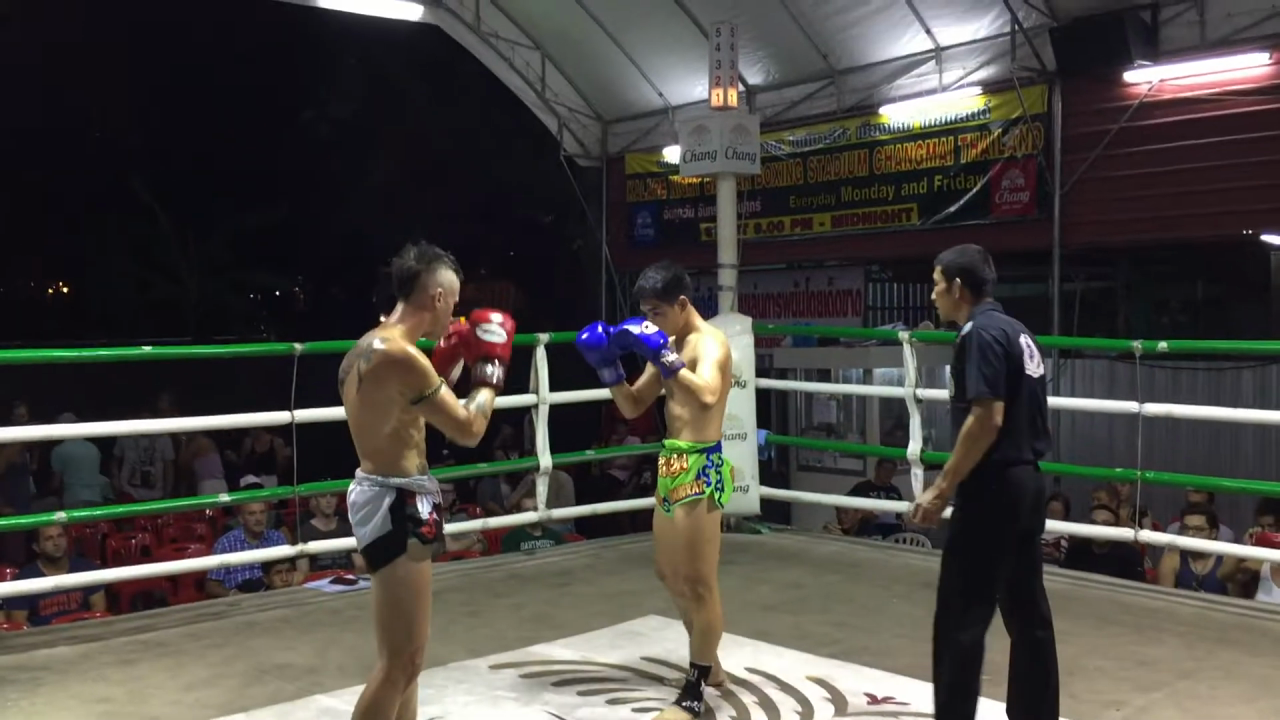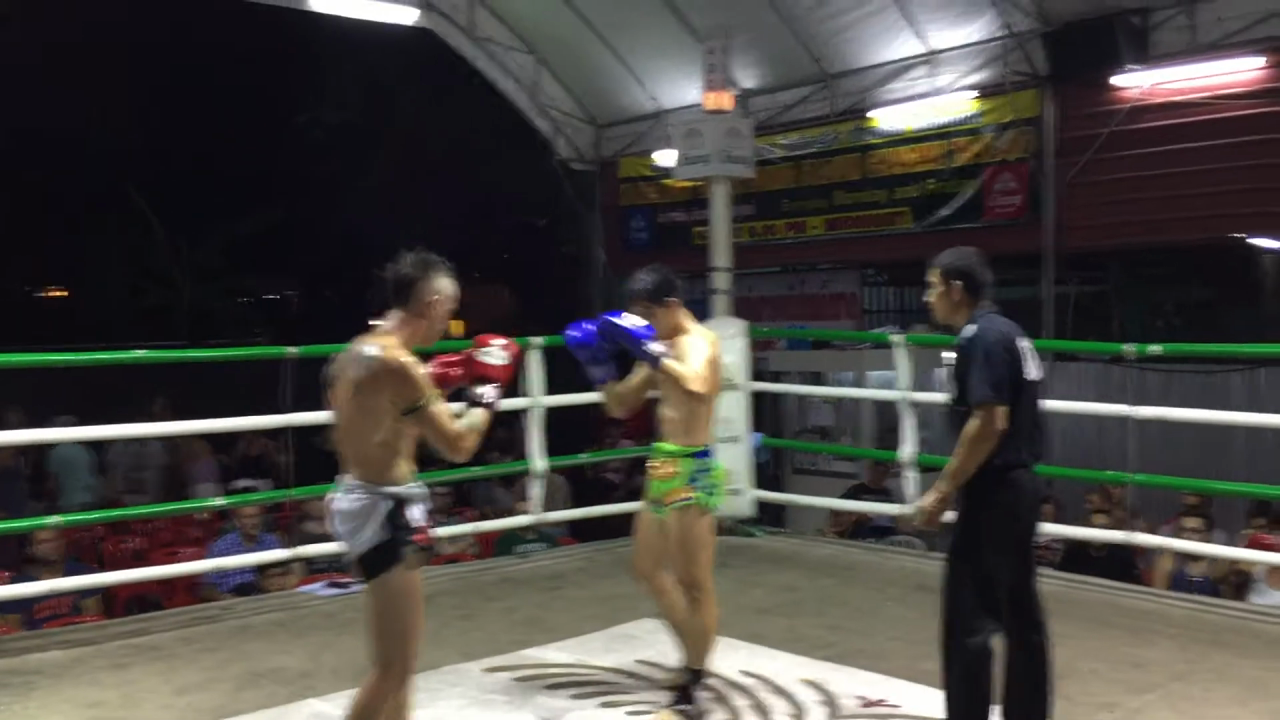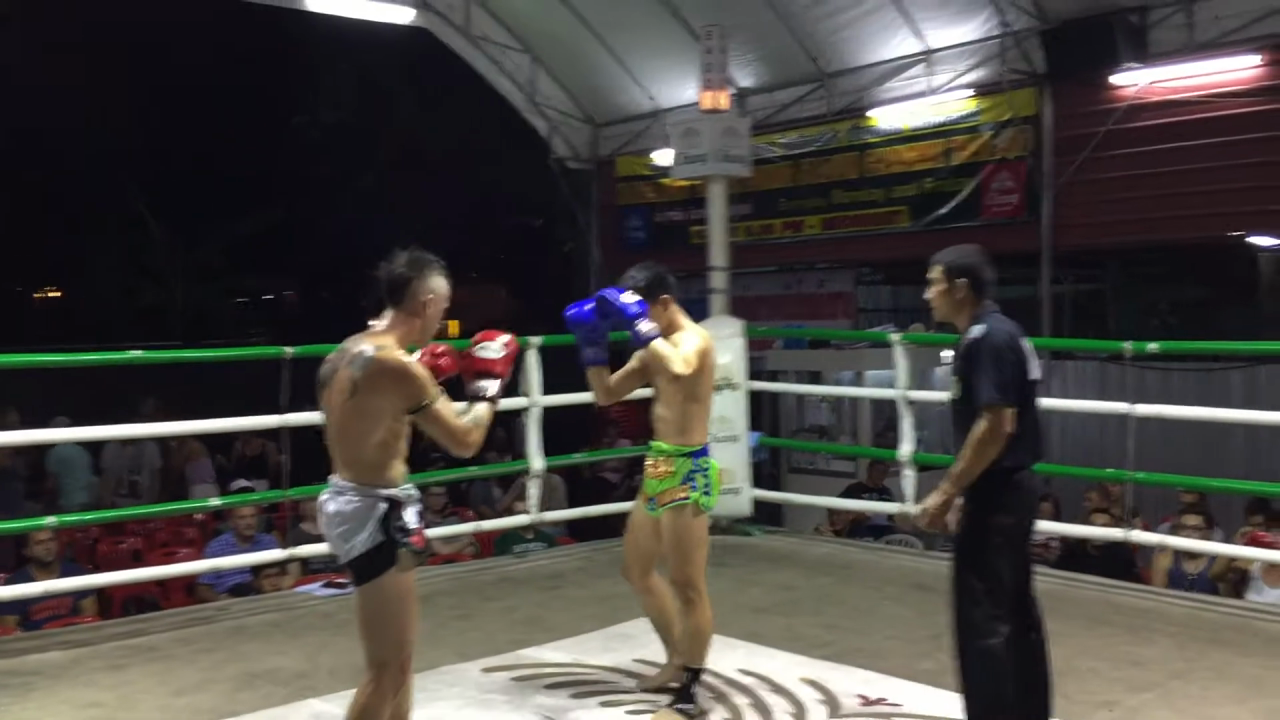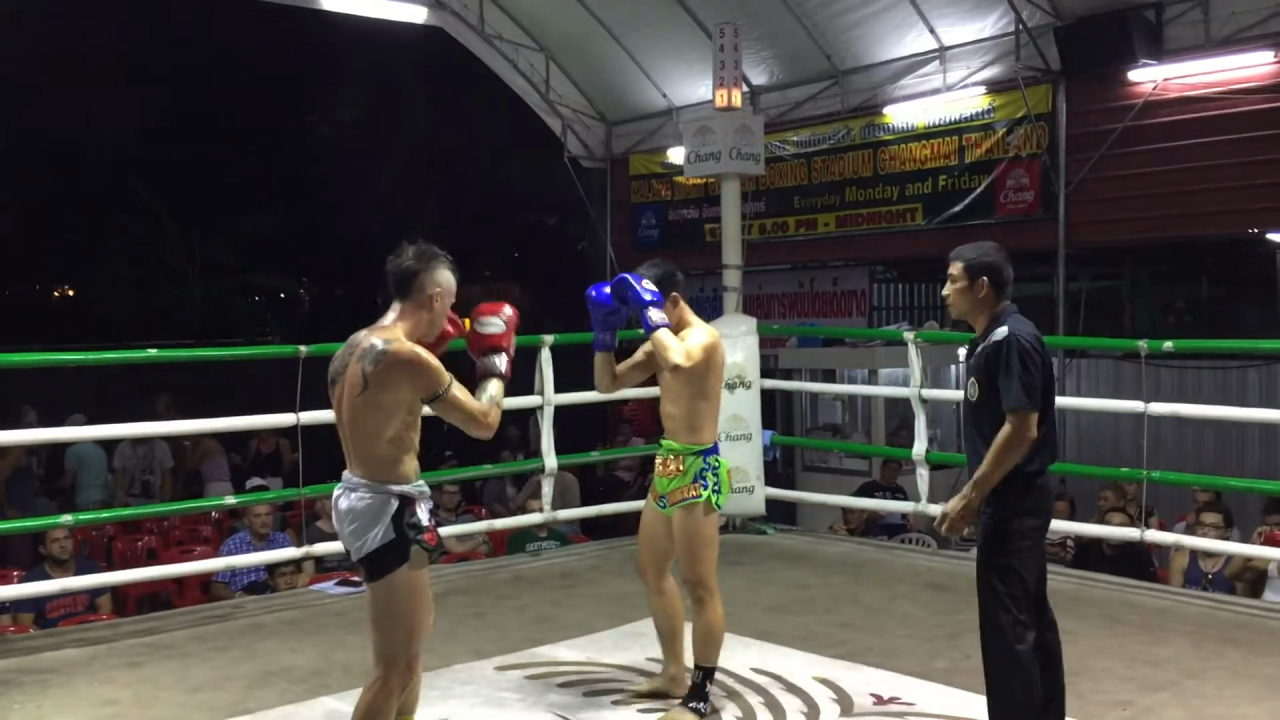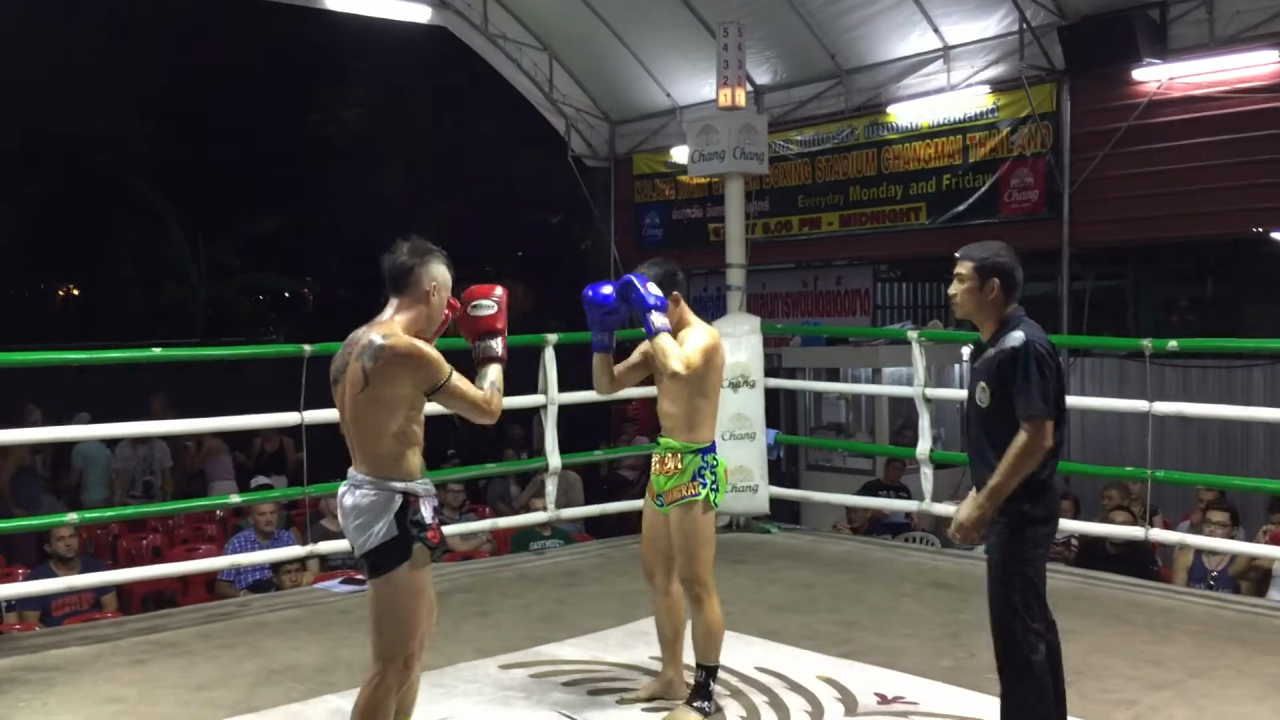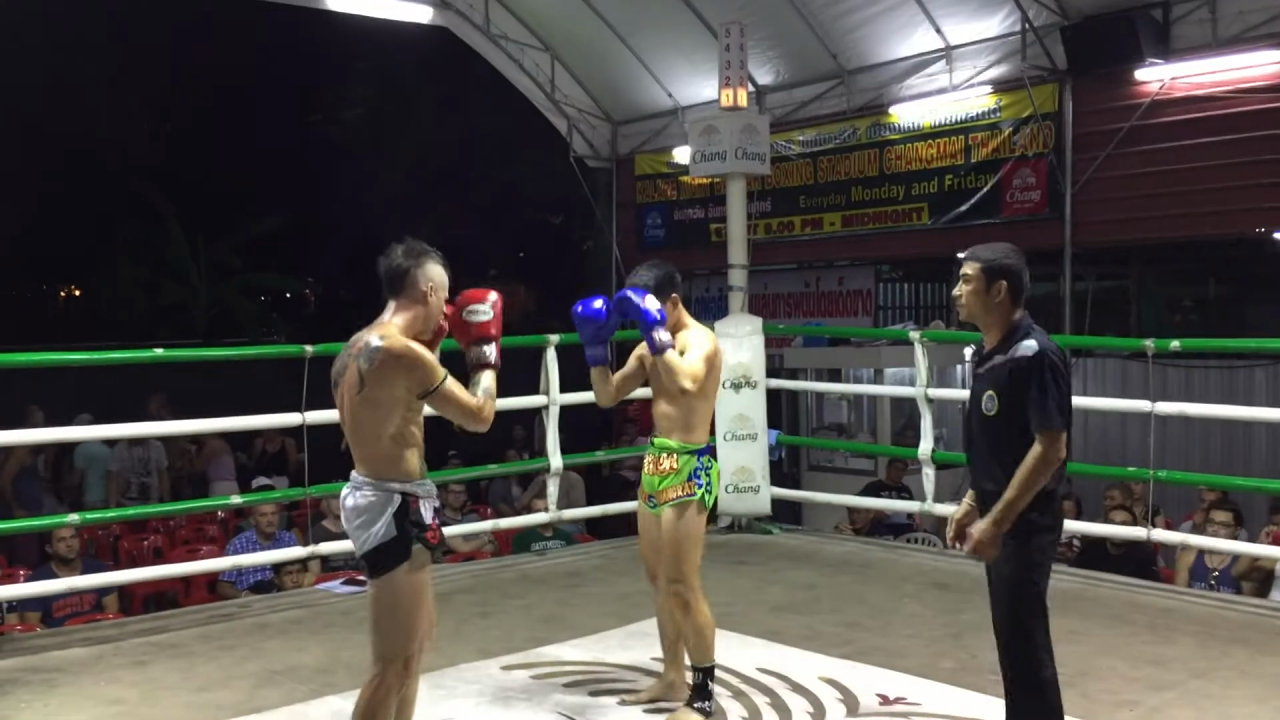
dt=0.1s
person 1, frame 1
left shoulder: (369, 347)
right shoulder: (400, 356)
right elbow: (469, 429)
left wrist: (447, 362)
right wrist: (491, 366)
left hip: (389, 498)
right hip: (397, 505)
left knee: (406, 651)
right knee: (401, 661)
person 1, frame 2
left shoulder: (355, 352)
right shoulder: (396, 365)
right elbow: (458, 445)
left wrist: (430, 383)
right wrist: (486, 388)
left hip: (358, 500)
right hip: (383, 512)
left knee: (401, 649)
right knee: (393, 666)
person 1, frame 3
left shoulder: (346, 353)
right shoulder: (394, 365)
right elbow: (465, 441)
right wrist: (489, 383)
left hip: (348, 501)
right hip: (377, 514)
left knee: (397, 649)
right knee: (389, 667)
person 1, frame 4
left shoulder: (355, 346)
right shoulder: (408, 358)
right elbow: (484, 423)
right wrist: (496, 359)
left hip: (360, 497)
right hip: (389, 510)
left knee: (417, 626)
right knee: (397, 664)
person 1, frame 5
left shoulder: (356, 343)
right shoulder: (408, 352)
right elbow: (487, 409)
right wrist: (490, 339)
left hip: (367, 494)
right hip: (393, 506)
left knee: (420, 626)
right knee: (395, 662)
person 1, frame 6
left shoulder: (359, 346)
right shoulder: (402, 353)
right elbow: (479, 416)
right wrist: (484, 342)
left hip: (376, 499)
right hip: (394, 509)
left knee: (418, 632)
right knee: (394, 662)
person 2, frame 1
left shoulder: (979, 333)
right shoulder: (1019, 333)
left elbow: (986, 420)
left wrist: (941, 489)
left hip: (992, 488)
right hip: (1027, 483)
left knee: (961, 618)
right knee: (1028, 613)
person 2, frame 2
left shoulder: (980, 337)
right shoulder: (1008, 334)
left elbow: (990, 423)
left wrist: (941, 490)
left hip: (993, 493)
right hip: (1019, 488)
left knee: (969, 621)
right knee: (1020, 616)
person 2, frame 3
left shoulder: (985, 337)
right shoulder: (1005, 333)
left elbow: (996, 424)
left wrist: (946, 492)
right wrist: (961, 488)
left hip: (995, 495)
right hip: (1016, 489)
left knee: (982, 623)
right knee: (1018, 615)
person 2, frame 4
left shoulder: (1011, 340)
right shoulder: (995, 339)
left elbow: (1022, 429)
left wrist: (969, 495)
right wrist: (974, 492)
left hip: (1011, 501)
right hip: (1011, 498)
left knee: (1004, 627)
right knee: (1032, 618)
person 2, frame 5
left shoulder: (1022, 345)
right shoulder: (995, 344)
left elbow: (1037, 436)
left wrist: (982, 505)
right wrist: (979, 498)
left hip: (1020, 507)
right hip: (1015, 505)
left knee: (1017, 633)
right knee: (1031, 623)
person 2, frame 6
left shoulder: (1034, 353)
right shoulder: (988, 350)
left elbow: (1050, 448)
left wrist: (996, 519)
right wrist: (972, 503)
left hip: (1024, 521)
right hip: (998, 514)
left knee: (1021, 643)
right knee: (1025, 632)
person 3, frame 1
left shoulder: (711, 343)
right shoulder: (665, 345)
left elbow: (707, 398)
right elbow: (631, 407)
left wrist: (664, 356)
right wrist: (608, 366)
left hip: (700, 468)
right hip: (672, 464)
left knee: (698, 583)
right knee: (670, 574)
right ankle: (708, 664)
person 3, frame 2
left shoulder: (700, 344)
right shoulder: (659, 350)
left elbow: (697, 388)
right elbow: (619, 405)
left wrist: (649, 345)
right wrist: (597, 361)
left hip: (691, 471)
right hip: (662, 468)
left knee: (694, 585)
right knee: (648, 570)
right ankle: (696, 660)
person 3, frame 3
left shoulder: (692, 340)
right shoulder: (651, 348)
left elbow: (679, 372)
right elbow: (605, 395)
left wrist: (640, 325)
right wrist: (593, 346)
left hip: (686, 470)
right hip: (659, 467)
left knee: (688, 586)
right knee: (637, 569)
right ankle: (677, 661)
person 3, frame 4
left shoulder: (702, 337)
right shoulder: (658, 344)
left elbow: (678, 363)
right elbow: (607, 384)
left wrist: (652, 314)
right wrist: (604, 333)
left hip: (696, 470)
right hip: (667, 466)
left knee: (698, 586)
right knee: (651, 571)
right ankle: (673, 672)
person 3, frame 5
left shoulder: (702, 338)
right shoulder: (657, 345)
left elbow: (677, 369)
right elbow: (606, 385)
left wrist: (655, 317)
right wrist: (602, 333)
left hip: (694, 468)
right hip: (664, 464)
left knee: (696, 585)
right knee: (658, 576)
right ankle: (671, 676)
person 3, frame 6
left shoulder: (699, 340)
right shoulder: (647, 348)
left elbow: (689, 386)
right elbow: (607, 397)
left wrist: (659, 334)
right wrist: (595, 344)
left hip: (687, 469)
right hip: (655, 465)
left knee: (683, 588)
right knee: (659, 580)
right ankle: (673, 679)
